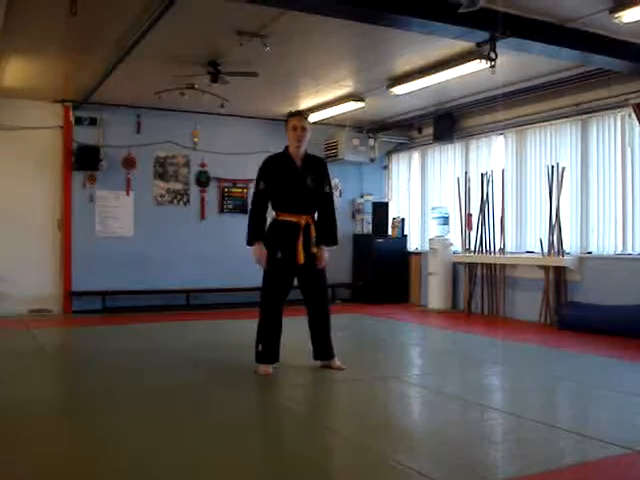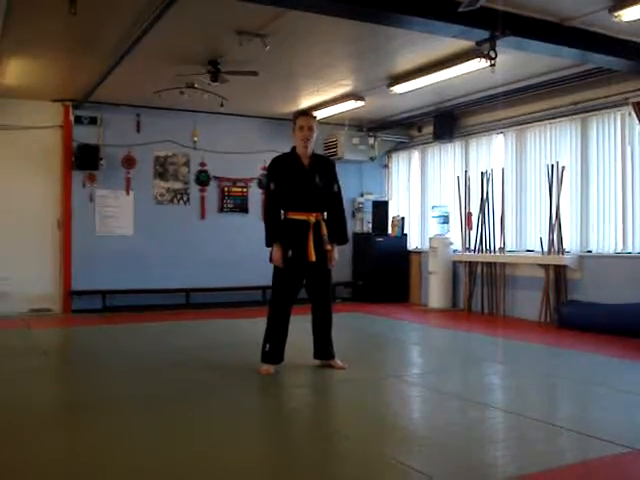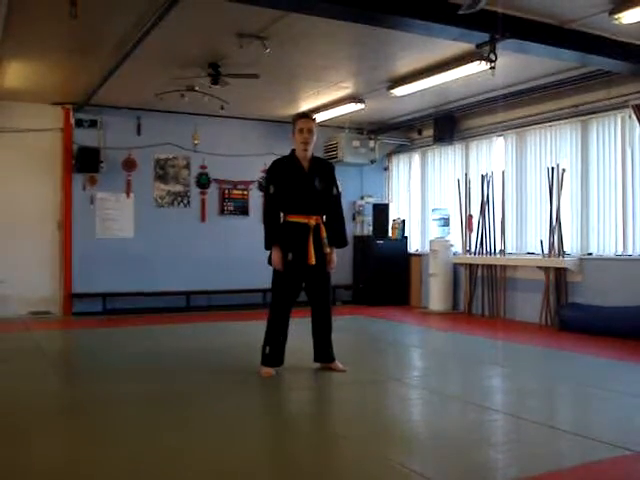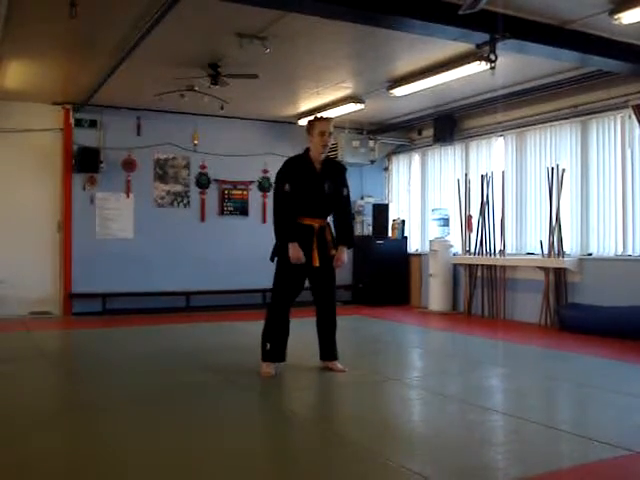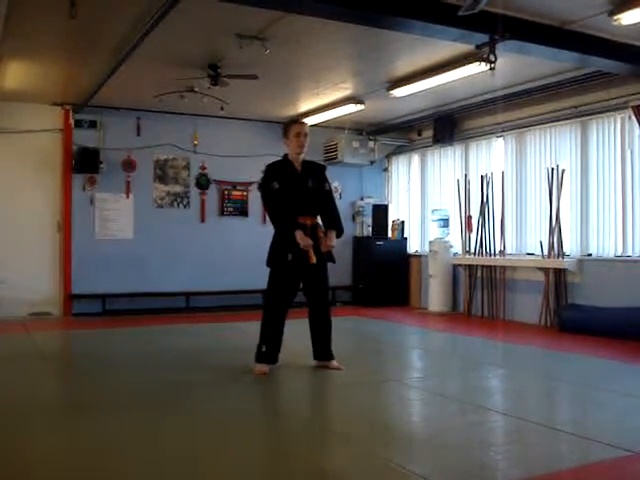
dt=1s
person 1, frame 1
left shoulder: (319, 166)
right shoulder: (272, 164)
left elbow: (327, 207)
right elbow: (259, 204)
left wrist: (324, 244)
right wrist: (257, 241)
left hip: (310, 237)
right hip: (281, 235)
left knee: (318, 298)
right knee: (272, 300)
left ankle: (326, 355)
right ankle: (265, 358)
person 1, frame 2
left shoulder: (327, 166)
right shoulder: (280, 164)
left elbow: (336, 206)
right elbow: (272, 207)
left wrist: (335, 243)
right wrist: (275, 243)
left hip: (319, 237)
right hip: (291, 235)
left knee: (322, 298)
right knee: (282, 299)
left ankle: (325, 354)
right ankle: (270, 357)
person 1, frame 3
left shoulder: (326, 169)
right shoulder: (279, 168)
left elbow: (334, 210)
right elbow: (271, 210)
left wrist: (333, 247)
right wrist: (274, 247)
left hip: (318, 240)
right hip: (290, 238)
left knee: (322, 301)
right knee: (281, 302)
left ankle: (326, 357)
right ankle: (270, 360)
person 1, frame 4
left shoulder: (337, 171)
right shoulder: (292, 167)
left elbow: (343, 209)
right elbow: (281, 208)
left wrist: (343, 245)
right wrist: (291, 243)
left hip: (323, 239)
right hip: (294, 238)
left knee: (327, 301)
right knee: (282, 299)
left ankle: (328, 356)
right ankle: (270, 357)
person 1, frame 5
left shoulder: (317, 171)
right shoulder: (274, 171)
left elbow: (328, 204)
right elbow: (275, 208)
left wrist: (332, 231)
right wrist: (295, 233)
left hip: (316, 241)
right hip: (287, 241)
left knee: (320, 301)
right knee: (277, 301)
left ankle: (324, 355)
right ankle: (265, 357)
